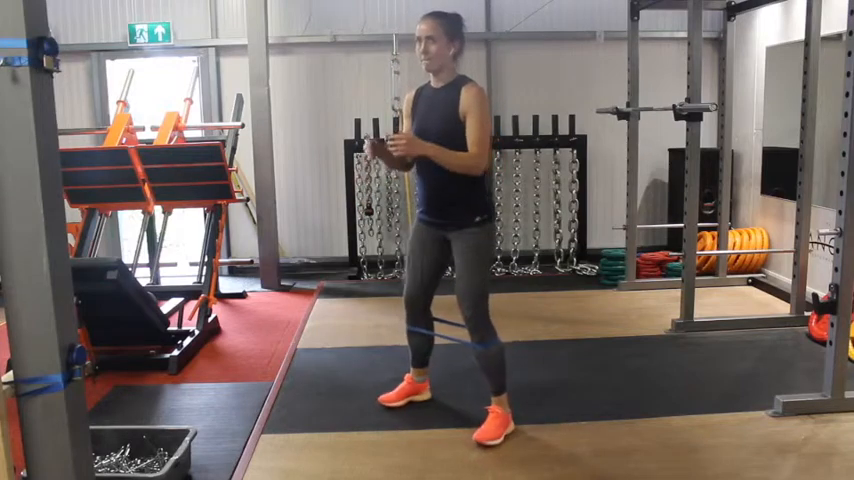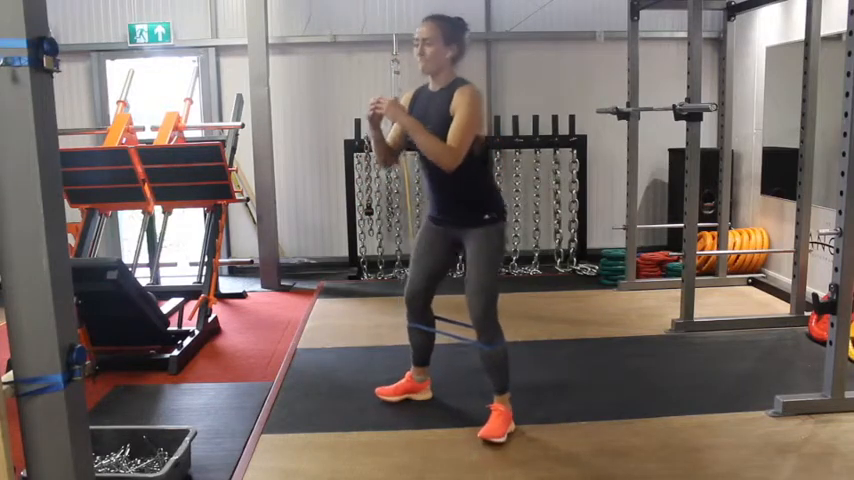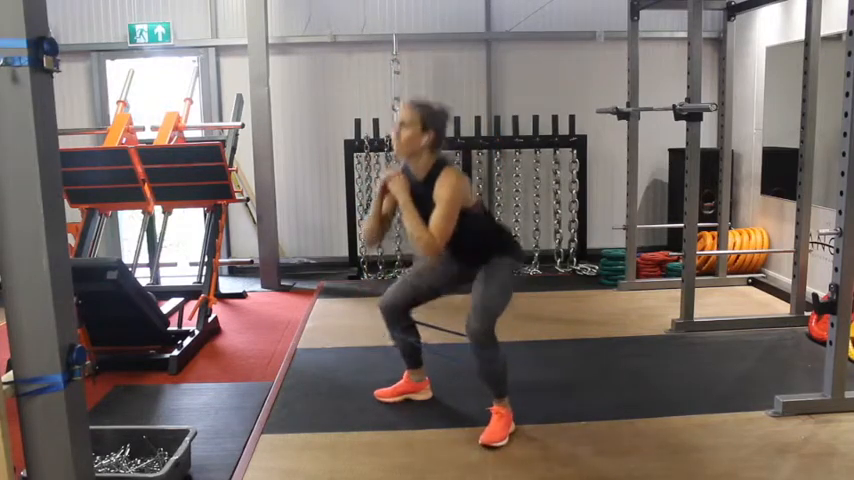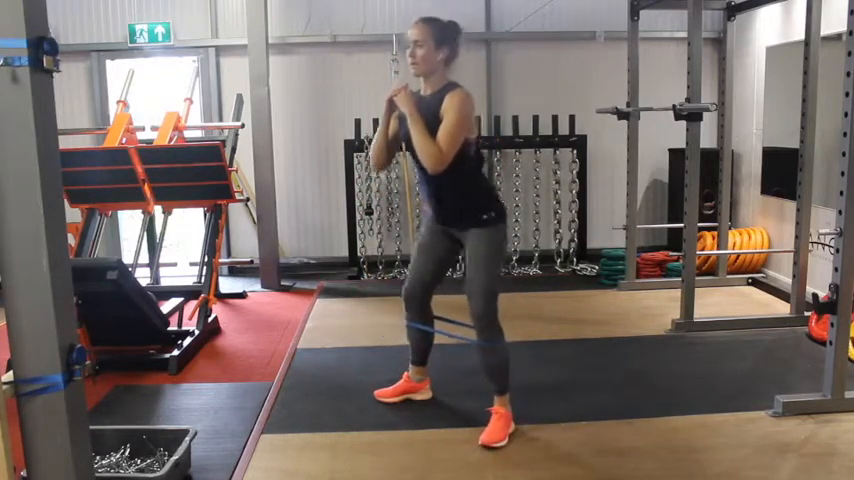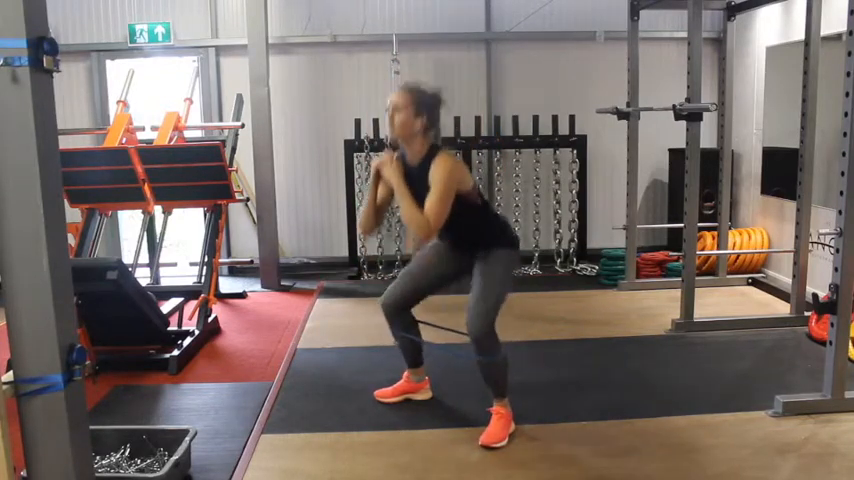
dt=1s
person 1, frame 1
left shoulder: (470, 94)
right shoulder: (414, 98)
left elbow: (478, 161)
right elbow: (407, 162)
left wrist: (425, 147)
right wrist: (383, 152)
left hip: (470, 221)
right hip: (429, 219)
left knee: (473, 313)
right knee: (414, 299)
left ankle: (500, 409)
right ankle: (418, 381)
person 1, frame 2
left shoulder: (466, 95)
right shoulder: (414, 97)
left elbow: (450, 158)
right elbow: (387, 159)
left wrist: (404, 120)
right wrist: (376, 126)
left hip: (481, 220)
right hip: (440, 219)
left knee: (481, 313)
right knee: (415, 296)
left ankle: (502, 407)
right ankle: (419, 379)
person 1, frame 3
left shoulder: (448, 180)
right shoulder: (403, 177)
left elbow: (429, 250)
right elbow: (371, 239)
left wrist: (403, 198)
right wrist: (381, 197)
left hip: (498, 258)
right hip: (457, 257)
left knee: (478, 327)
right knee: (391, 304)
left ankle: (502, 411)
right ankle: (416, 380)
person 1, frame 4
left shoulder: (457, 99)
right shoulder: (411, 101)
left elbow: (436, 162)
right elbow: (378, 162)
left wrist: (411, 112)
right wrist: (389, 113)
left hip: (481, 220)
right hip: (440, 219)
left knee: (482, 312)
right knee: (413, 294)
left ankle: (502, 410)
right ankle: (417, 380)
person 1, frame 5
left shoulder: (444, 164)
right shoulder: (397, 163)
left elbow: (423, 233)
right elbow: (367, 227)
left wrist: (395, 181)
right wrist: (376, 182)
left hip: (495, 248)
right hip: (453, 246)
left knee: (479, 326)
right knee: (392, 302)
left ankle: (502, 411)
right ankle: (416, 380)
